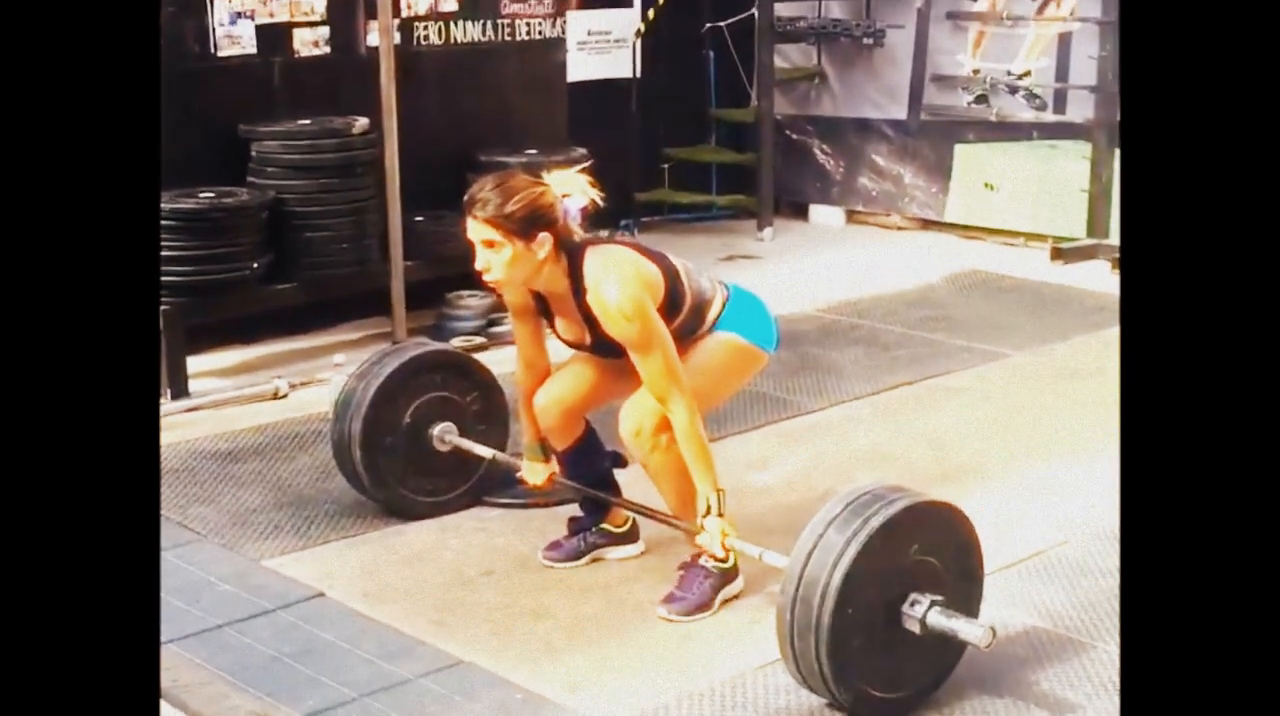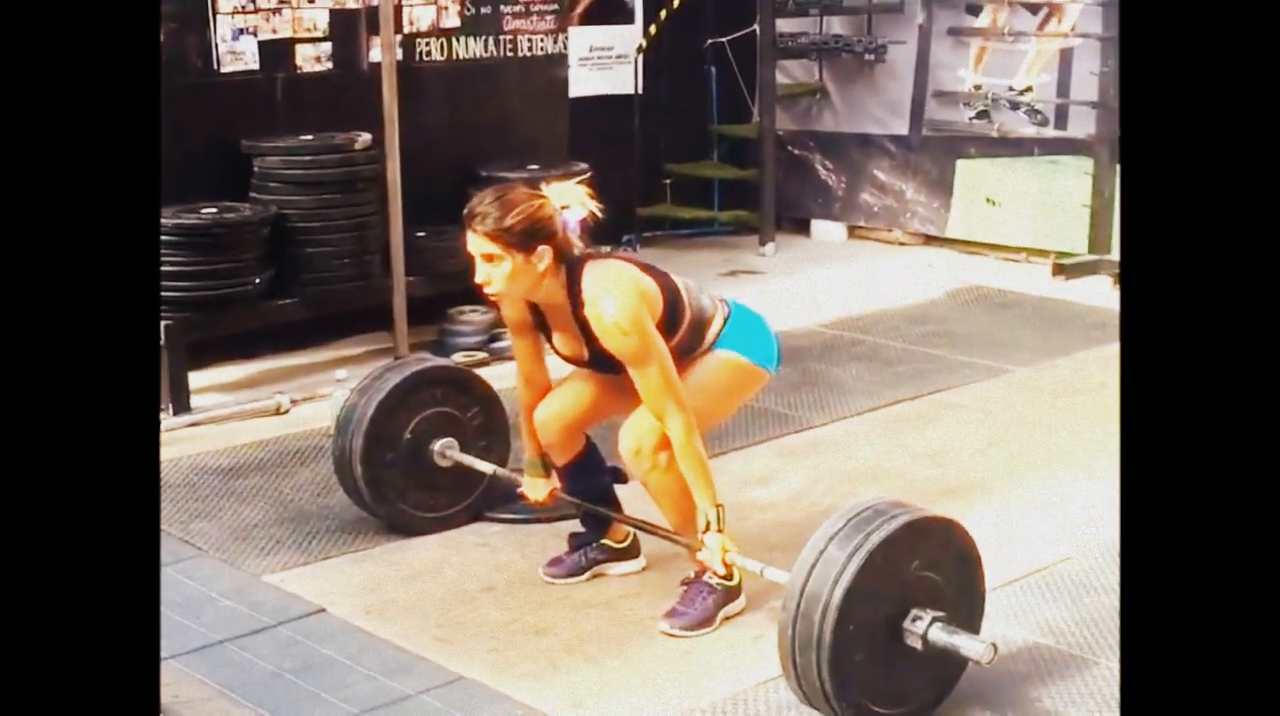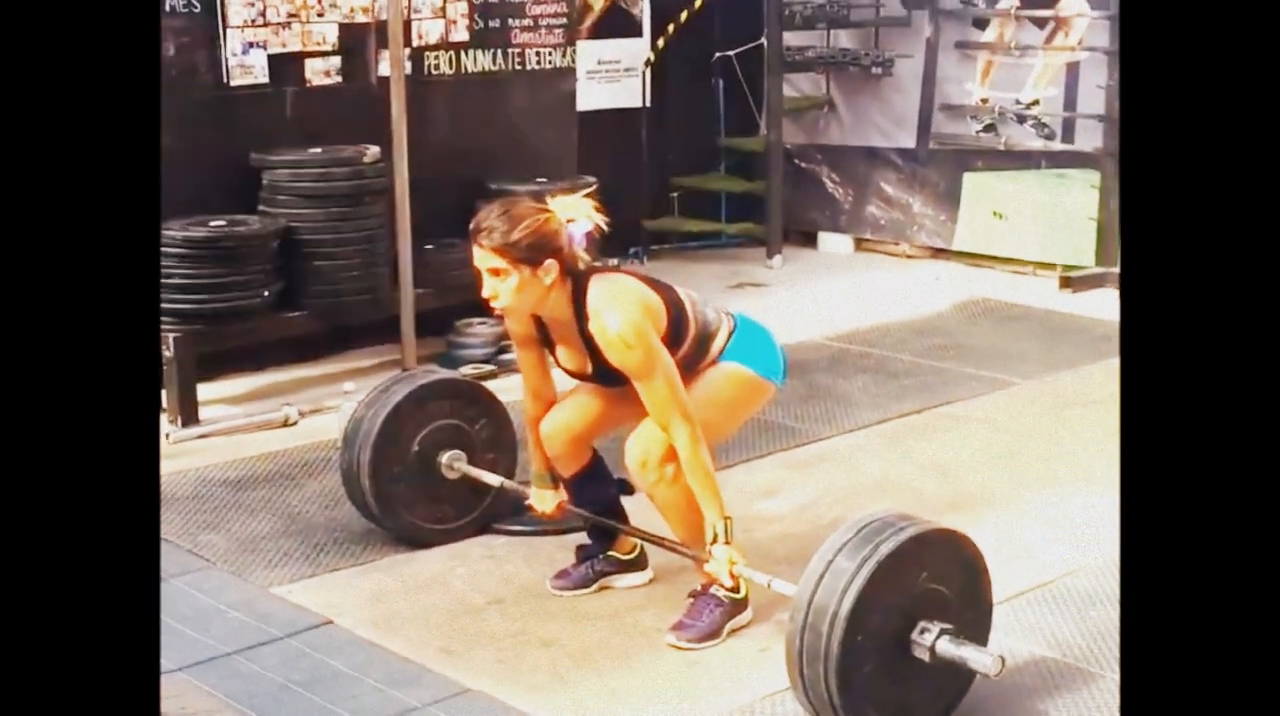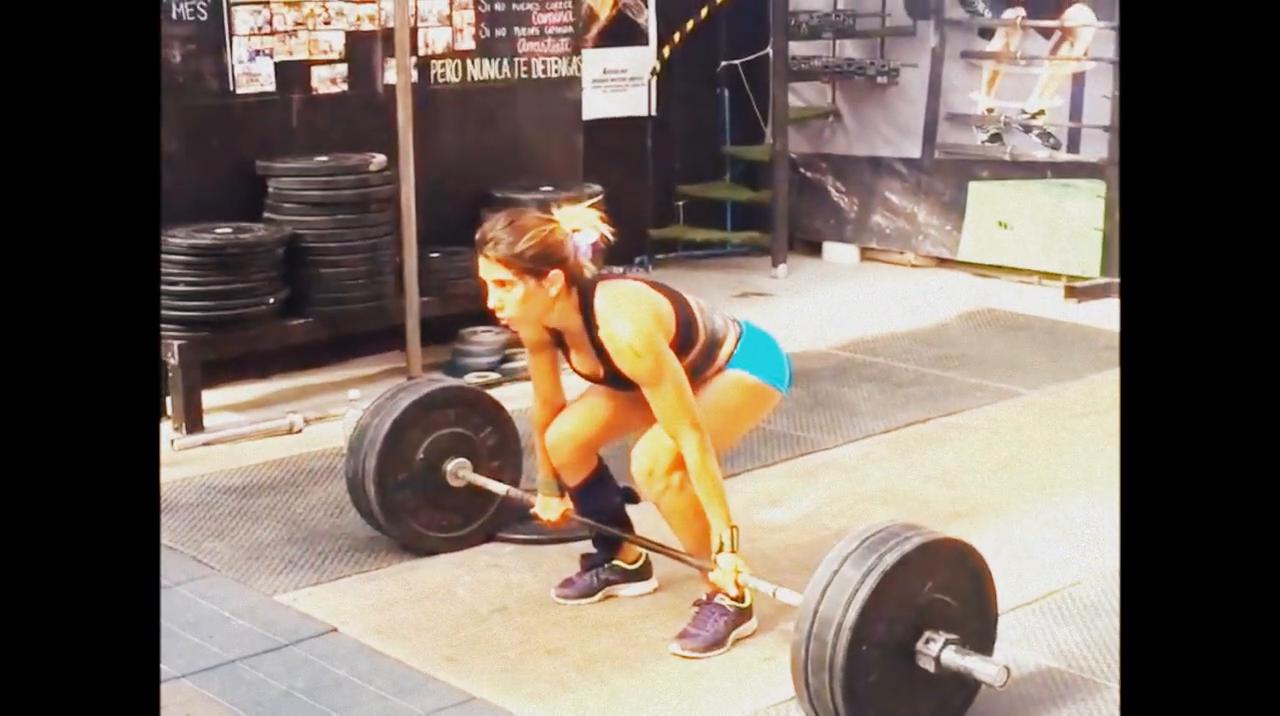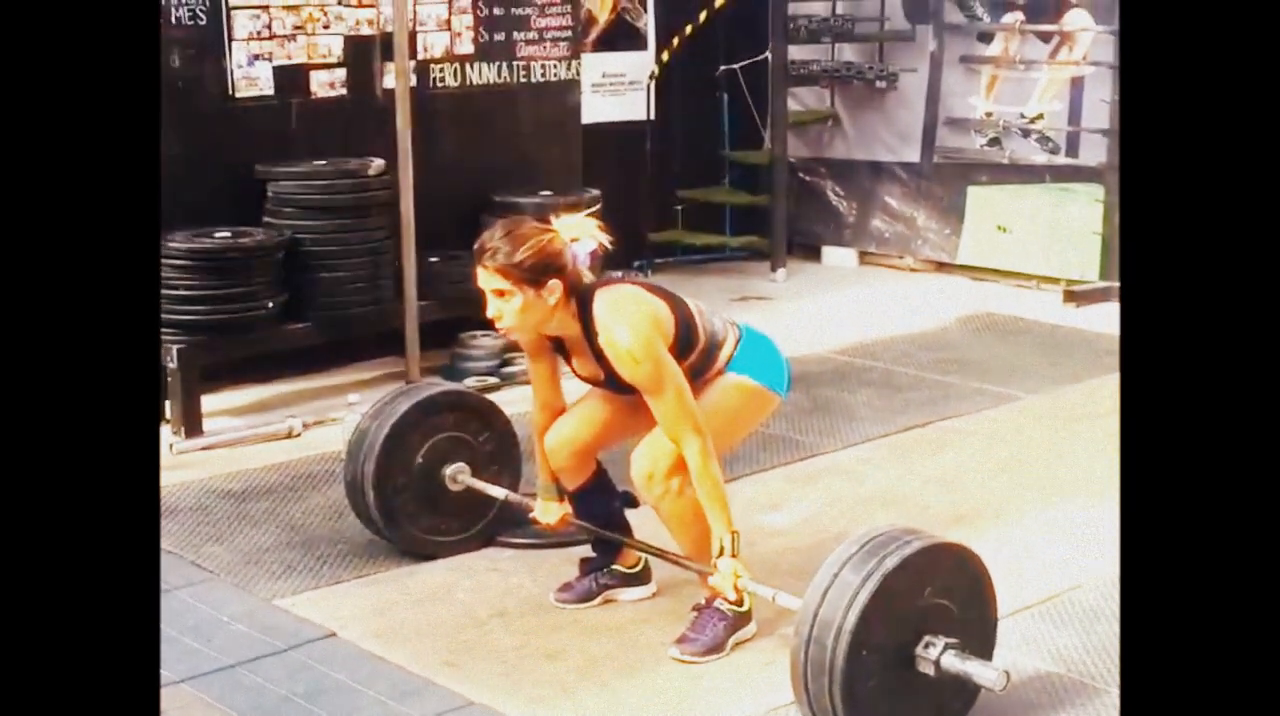
dt=0.4s
person 1, frame 1
left shoulder: (610, 291)
right shoulder: (521, 283)
left elbow: (678, 403)
right elbow: (531, 371)
left wrist: (711, 507)
right wrist: (534, 451)
left hip: (732, 326)
right hip: (667, 328)
left knee: (640, 422)
right knee: (552, 403)
left ankle: (716, 559)
right ankle: (610, 524)
person 1, frame 2
left shoulder: (609, 305)
right shoulder: (519, 298)
left elbow: (675, 418)
right elbow: (532, 386)
left wrist: (712, 524)
right wrist: (535, 467)
left hip: (733, 343)
right hip: (668, 345)
left knee: (640, 441)
right knee: (553, 420)
left ankle: (717, 577)
right ankle: (611, 540)
person 1, frame 3
left shoulder: (613, 319)
right shoulder: (524, 311)
left elbow: (682, 430)
right elbow: (538, 401)
left wrist: (719, 535)
right wrist: (543, 480)
left hip: (739, 355)
right hip: (671, 357)
left knee: (646, 453)
right knee: (559, 431)
left ankle: (725, 588)
right ankle: (618, 552)
person 1, frame 4
left shoulder: (622, 326)
right shoulder: (535, 316)
left elbow: (690, 437)
right elbow: (546, 406)
left wrist: (725, 543)
right wrist: (549, 487)
left hip: (745, 363)
right hip: (679, 364)
left knee: (653, 462)
right knee: (565, 440)
left ankle: (729, 599)
right ankle: (623, 561)
person 1, frame 5
left shoulder: (622, 332)
right shoulder: (534, 321)
left elbow: (693, 441)
right elbow: (546, 410)
left wrist: (726, 548)
right wrist: (549, 490)
left hip: (744, 366)
right hip: (678, 366)
left knee: (652, 466)
right knee: (563, 443)
left ankle: (728, 603)
right ankle: (622, 565)
